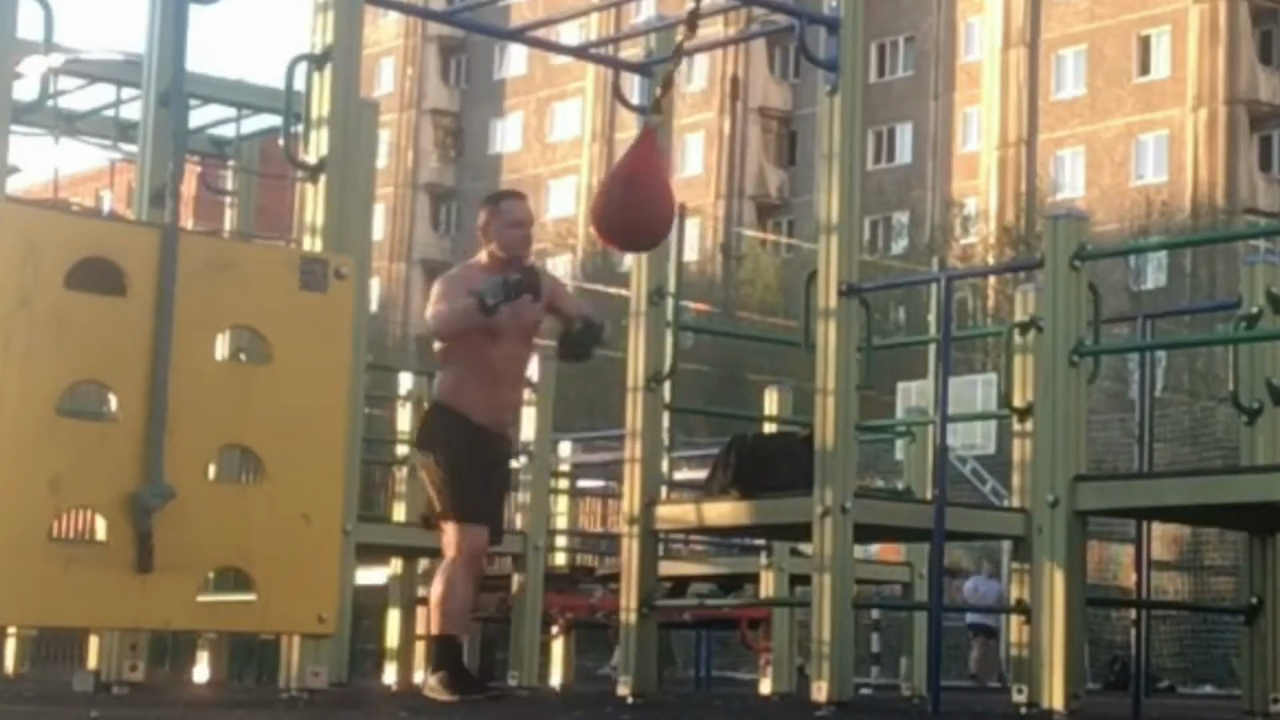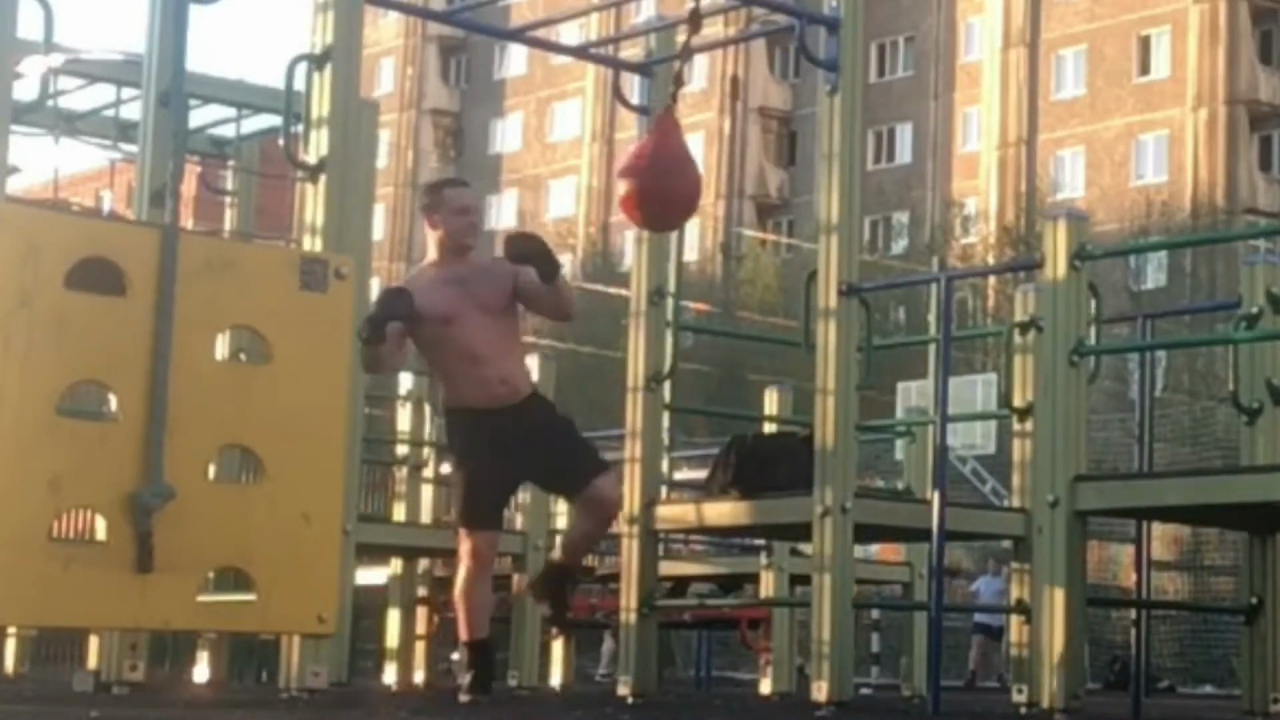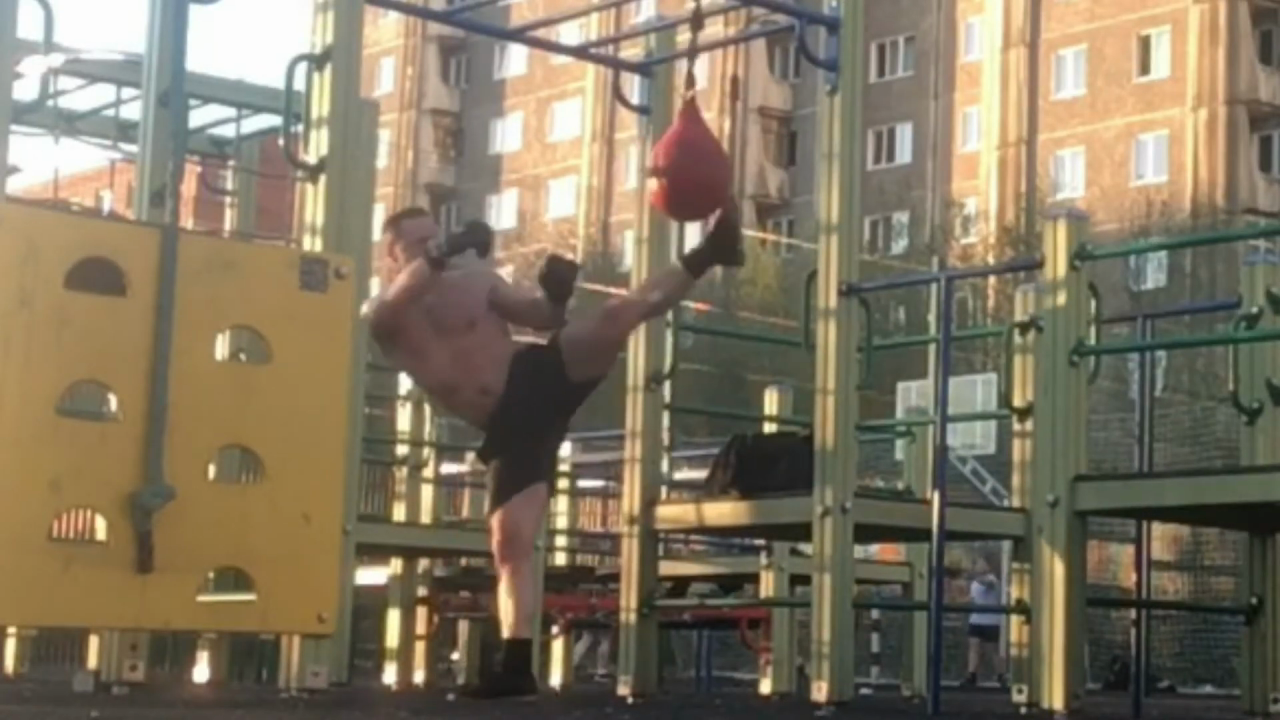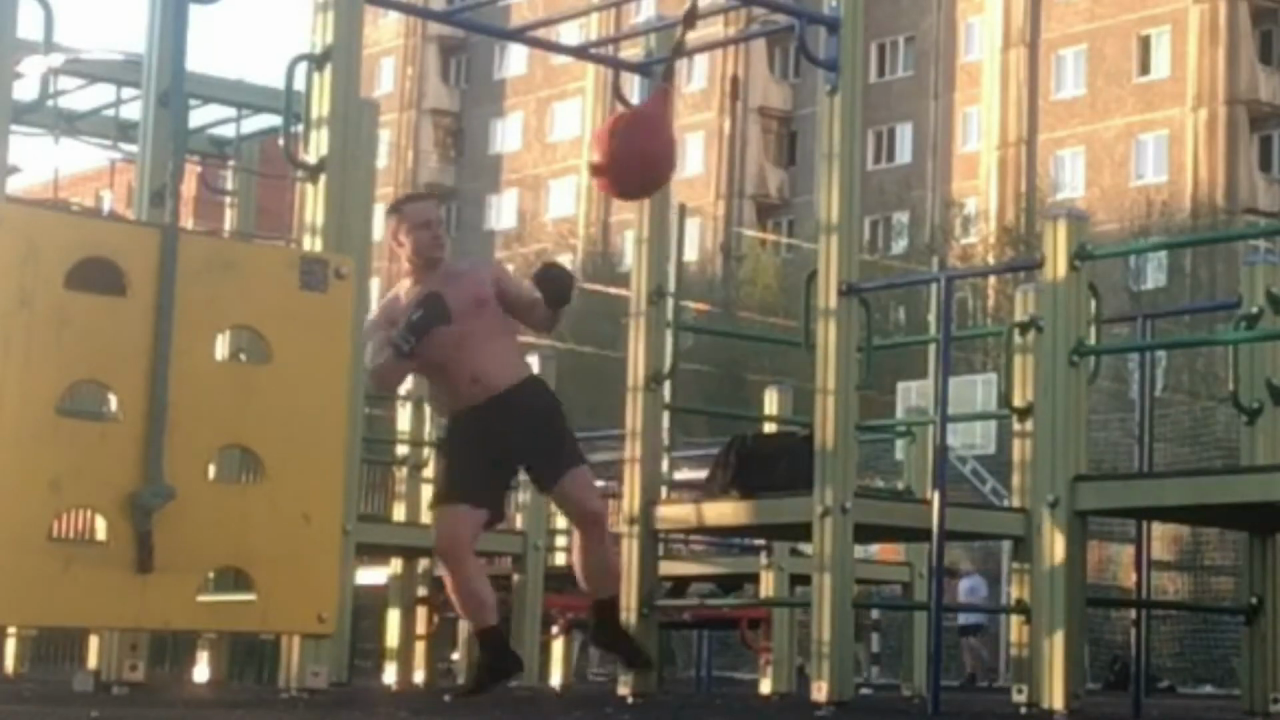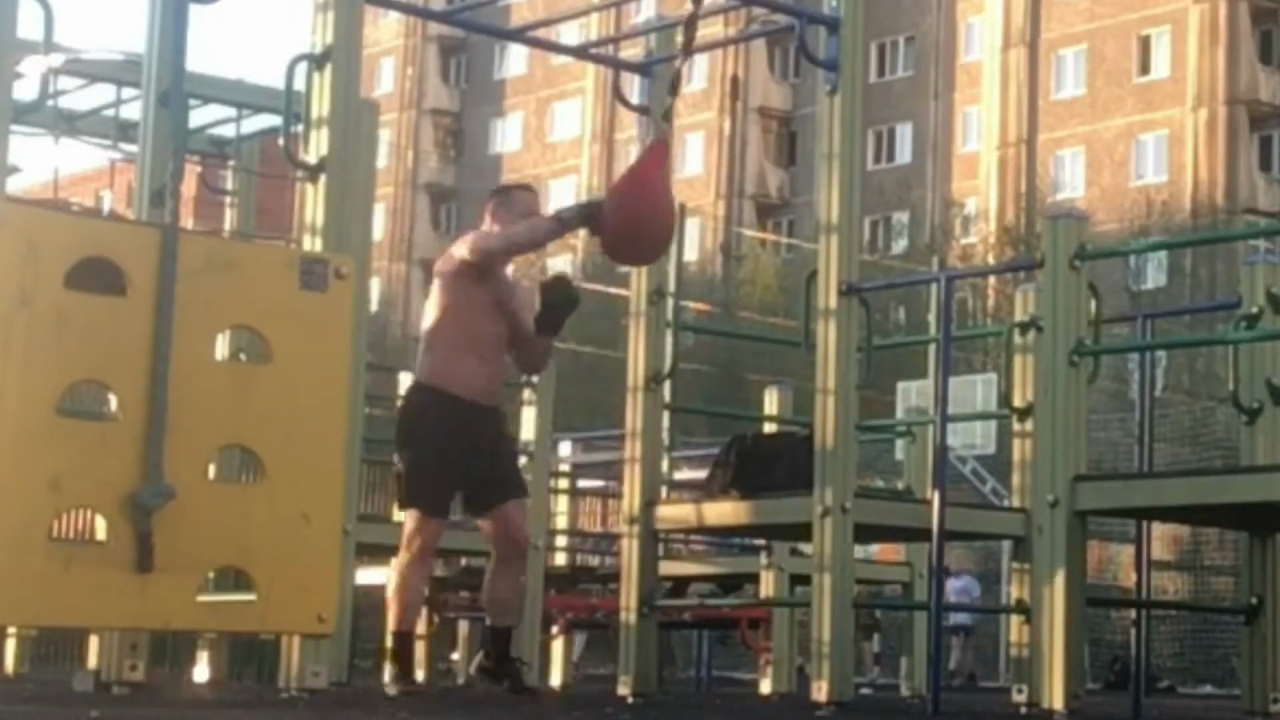
dt=0.3s
person 1, frame 1
left shoulder: (537, 283)
right shoulder: (459, 283)
left elbow: (581, 320)
right elbow: (439, 330)
left wrist: (586, 328)
right wrist: (494, 295)
left hip: (494, 441)
right hip: (449, 430)
left knee: (477, 554)
right knee: (466, 550)
left ankle: (452, 665)
right ankle: (438, 667)
person 1, frame 2
left shoulder: (504, 268)
right shoulder: (411, 293)
left elbow: (563, 310)
right elbow: (379, 366)
left wrist: (549, 272)
right wrist: (381, 325)
left hip: (532, 411)
right hip: (475, 427)
left knee: (606, 496)
right knee: (476, 552)
left ankle: (558, 576)
right ankle: (477, 669)
person 1, frame 3
left shoulder: (473, 281)
right shoulder: (381, 318)
left elbow: (540, 320)
right elbow: (397, 299)
left wrist: (557, 295)
right wrist: (443, 252)
left hip: (538, 379)
right hip: (507, 425)
left knee: (603, 319)
right knee: (513, 544)
left ankle: (700, 260)
right ankle: (515, 668)
person 1, frame 4
left shoulder: (483, 271)
right shoulder: (388, 315)
left elbow: (542, 321)
right elbow: (379, 385)
left wrist: (552, 299)
right wrist: (409, 337)
left hip: (523, 402)
right hip: (471, 427)
left knee: (588, 509)
right knee: (451, 540)
left ankle: (607, 625)
right ankle: (495, 653)
person 1, frame 5
left shoulder: (511, 293)
right shoulder: (466, 254)
left elbow: (532, 362)
right elbow: (500, 243)
left wrist: (548, 321)
right wrist: (569, 218)
left hip: (482, 421)
right hip: (436, 411)
left knee: (513, 535)
right knee: (422, 539)
left ankle: (496, 655)
right ankle: (399, 661)
